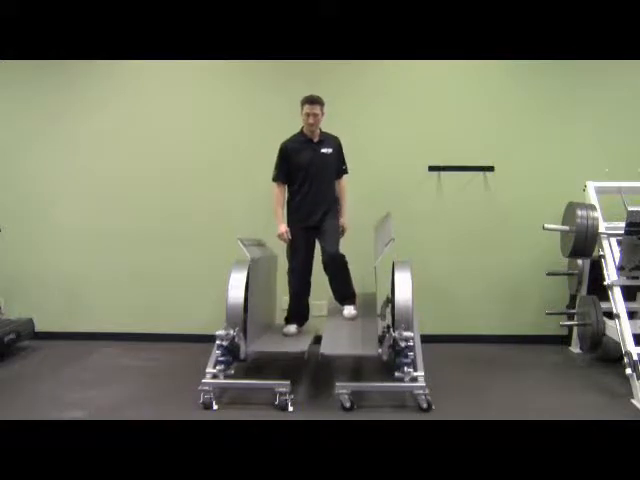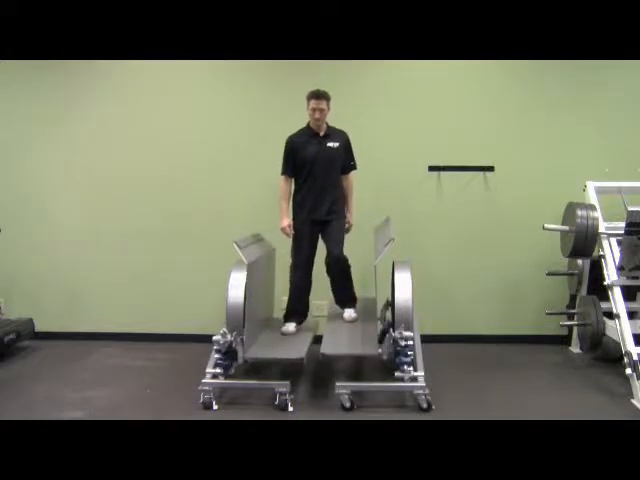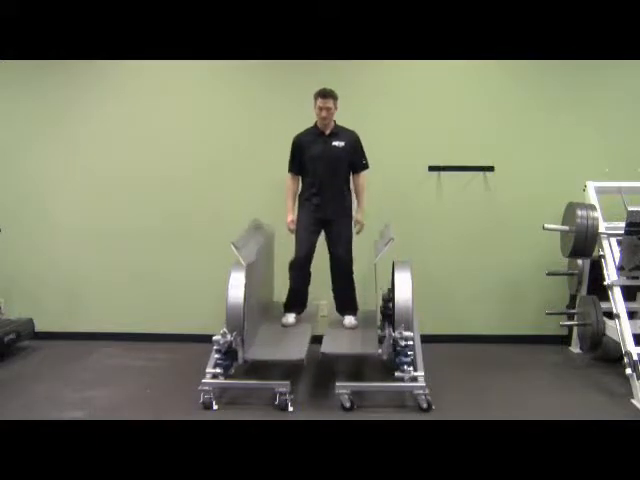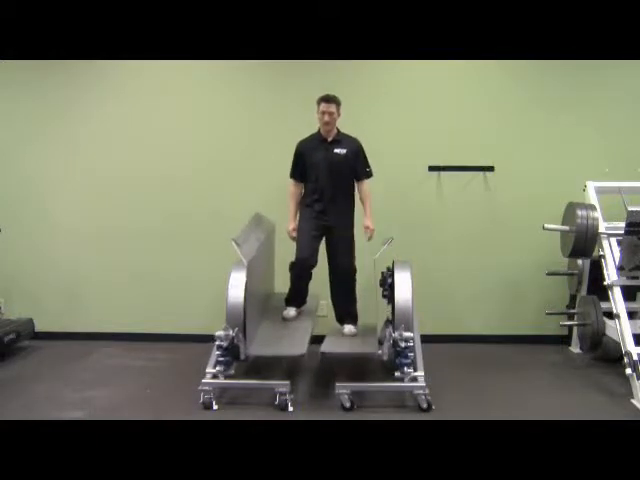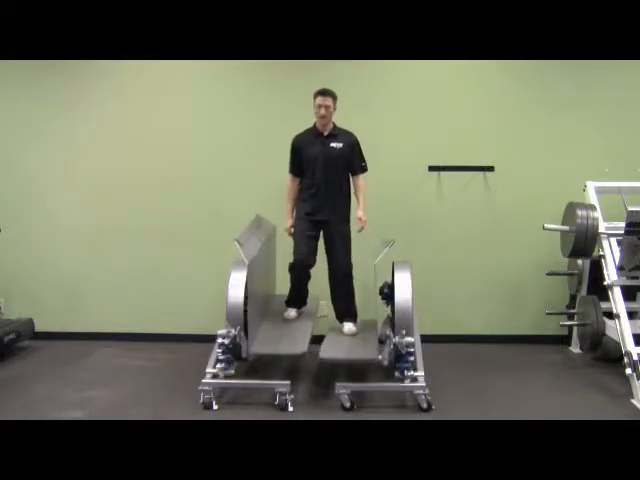
dt=0.2s
person 1, frame 1
left shoulder: (334, 143)
right shoulder: (289, 147)
left elbow: (339, 181)
right elbow: (280, 186)
left wrist: (342, 214)
right wrist: (281, 221)
left hip: (328, 215)
right hip: (299, 218)
left knee: (332, 255)
right knee: (299, 268)
left ankle: (347, 301)
right ankle: (296, 318)
person 1, frame 2
left shoulder: (341, 138)
right shoulder: (295, 141)
left elbow: (347, 176)
right elbow: (286, 179)
left wrist: (349, 210)
right wrist: (285, 215)
left hip: (334, 212)
right hip: (305, 213)
left knee: (336, 257)
right knee: (301, 264)
left ankle: (348, 304)
right ankle: (294, 316)
person 1, frame 3
left shoulder: (350, 138)
right shoulder: (302, 140)
left elbow: (358, 176)
right elbow: (294, 178)
left wrist: (360, 210)
right wrist: (290, 211)
left hip: (340, 211)
right hip: (309, 209)
left knee: (342, 261)
right knee: (301, 257)
left ankle: (348, 310)
right ankle: (293, 307)
person 1, frame 4
left shoulder: (352, 146)
right shoulder: (304, 146)
left elbow: (362, 182)
right elbow: (297, 184)
left wrist: (368, 216)
right wrist: (292, 219)
left hip: (341, 217)
right hip: (311, 214)
left knee: (343, 268)
right knee: (303, 260)
left ankle: (347, 319)
right ankle: (294, 302)
person 1, frame 5
left shoulder: (348, 140)
right shoulder: (300, 141)
left elbow: (357, 176)
right elbow: (294, 179)
left wrist: (361, 208)
right wrist: (289, 214)
left hip: (337, 213)
right hip: (307, 212)
left knee: (341, 265)
right knee: (301, 261)
left ankle: (347, 317)
right ankle: (295, 303)
